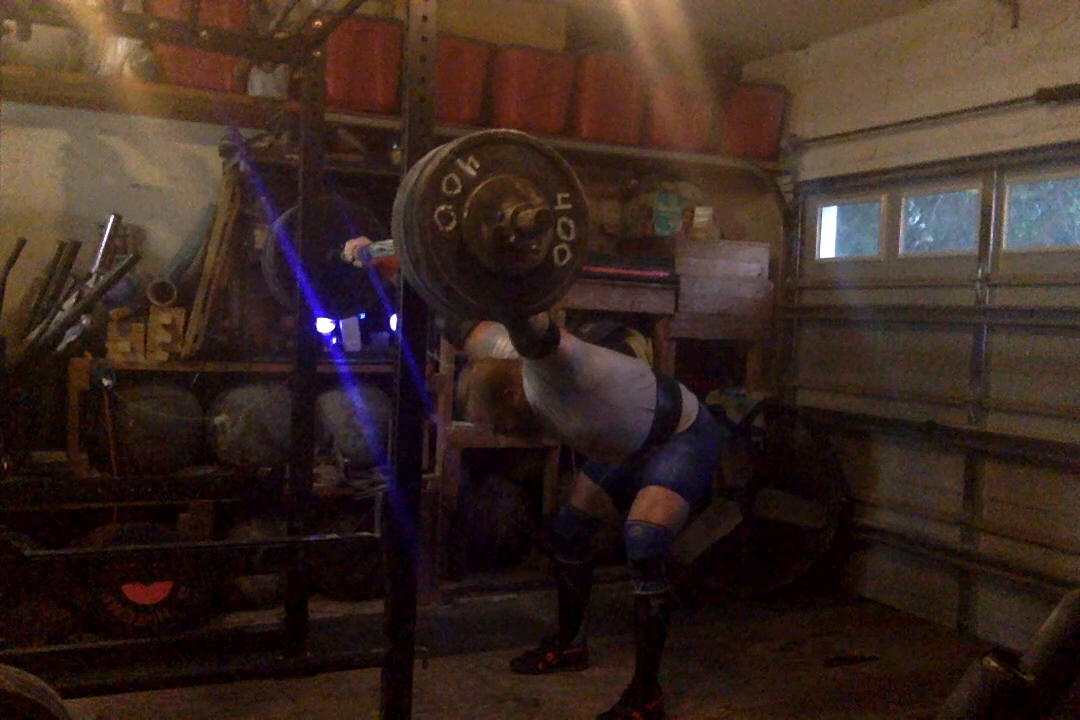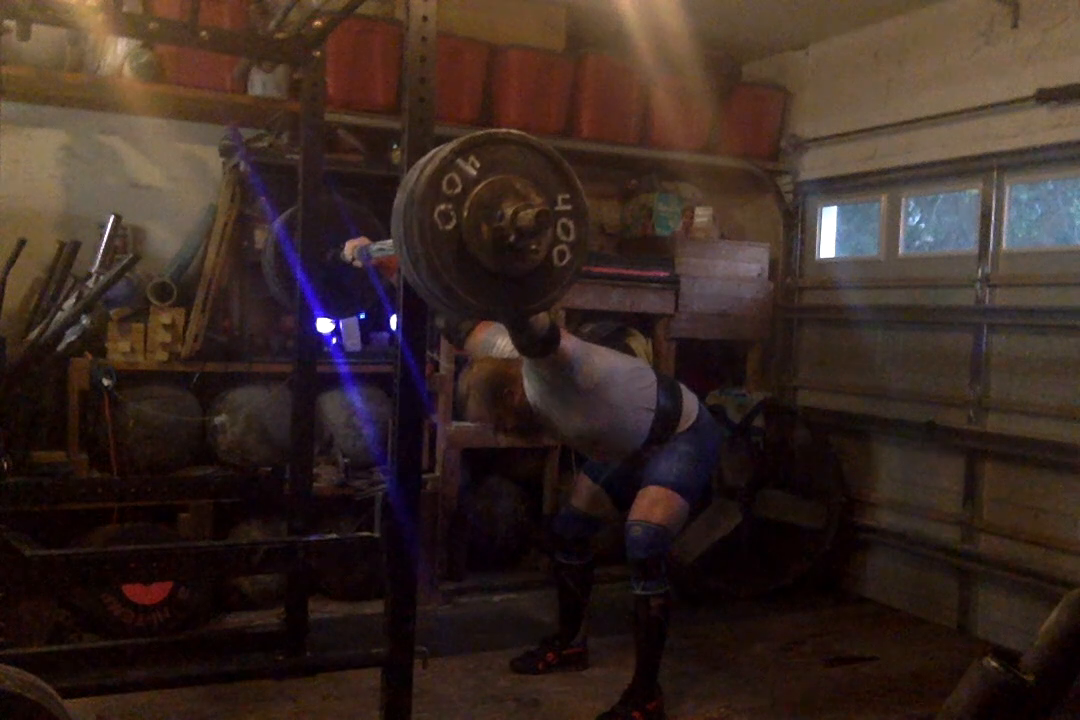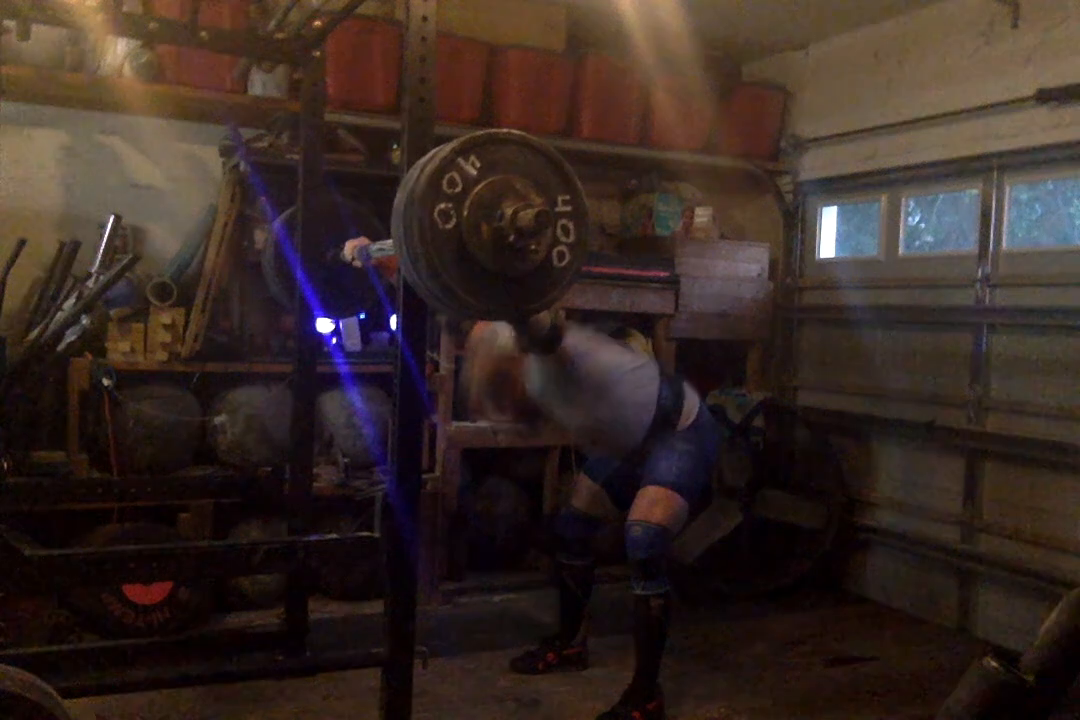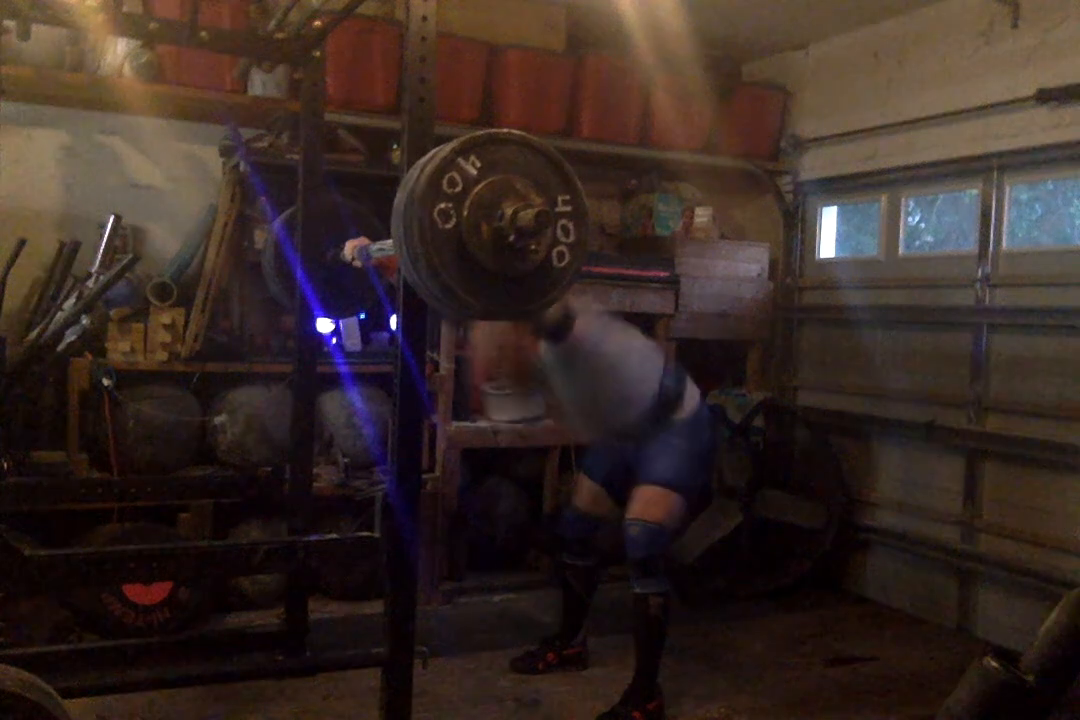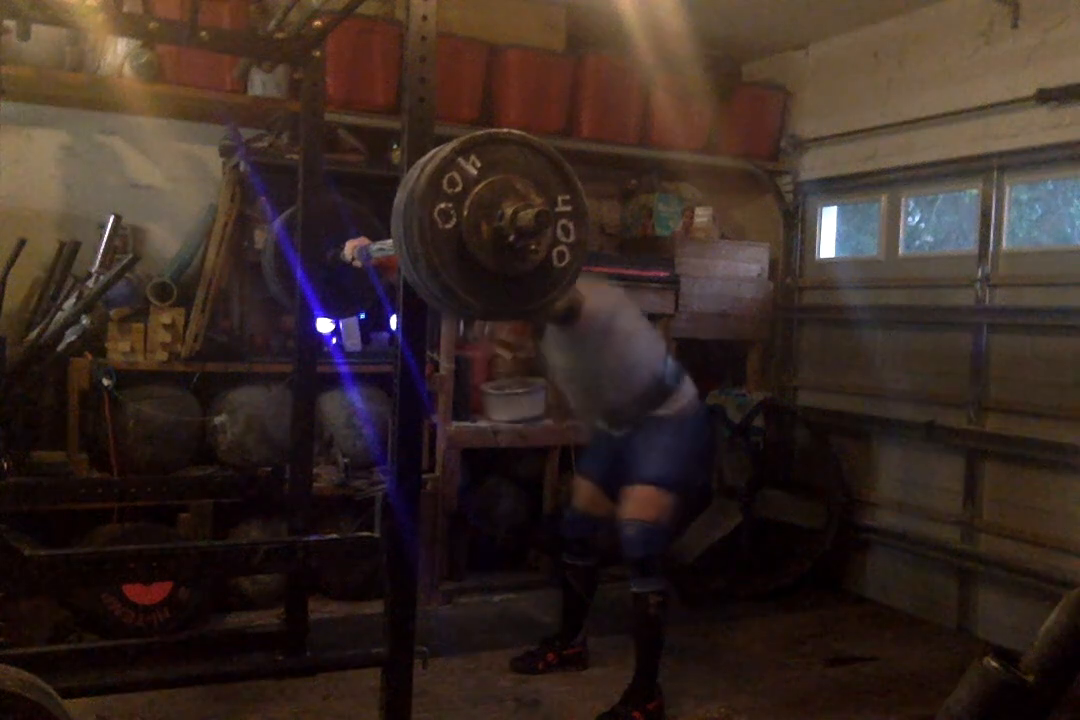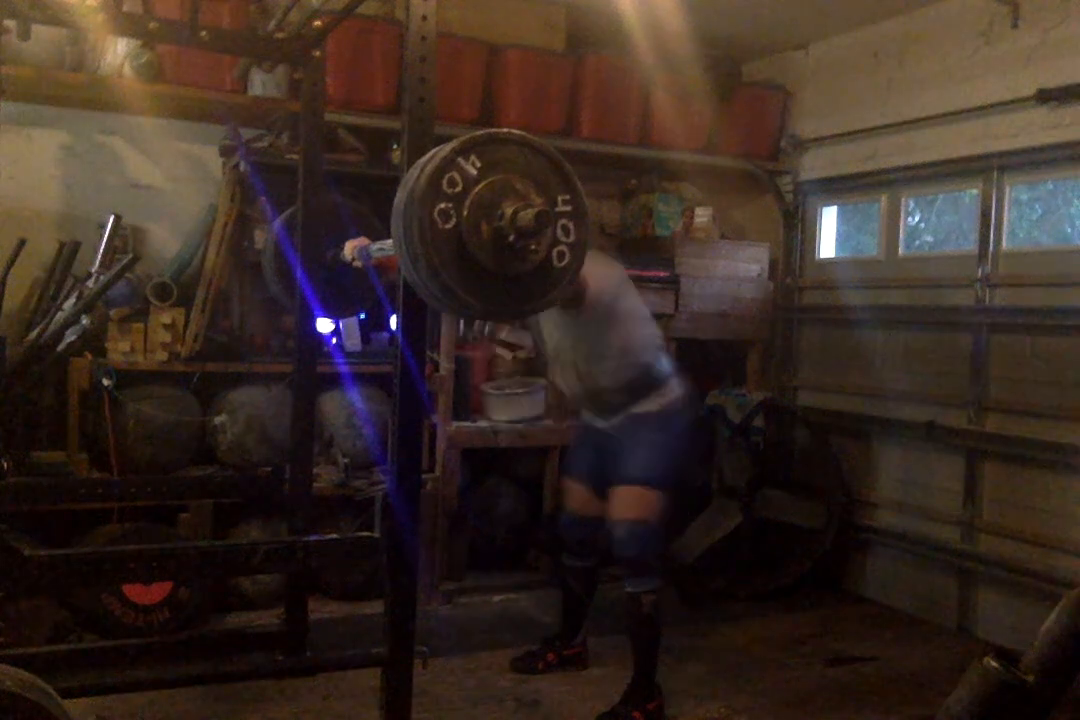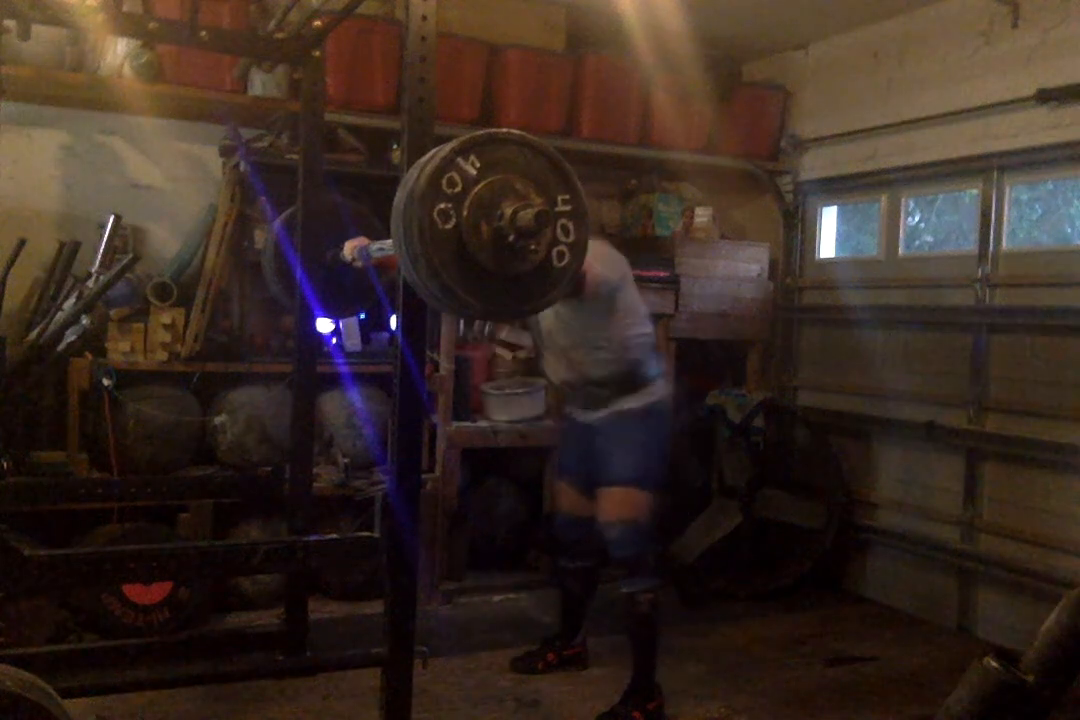
dt=0.1s
person 1, frame 1
left shoulder: (550, 371)
right shoulder: (504, 359)
left elbow: (526, 326)
right elbow: (458, 321)
left hip: (683, 436)
right hip: (634, 444)
left knee: (643, 546)
right knee: (568, 530)
right ankle: (569, 643)
person 1, frame 2
left shoulder: (552, 371)
right shoulder: (505, 357)
left elbow: (528, 327)
right elbow: (458, 321)
right wrist: (381, 260)
left hip: (683, 436)
right hip: (633, 444)
left knee: (643, 546)
right knee: (569, 530)
right ankle: (569, 642)
person 1, frame 3
left shoulder: (555, 362)
right shoulder: (512, 353)
left elbow: (535, 324)
left hip: (681, 434)
right hip: (630, 439)
left knee: (643, 546)
right knee: (571, 530)
right ankle: (569, 643)
person 1, frame 4
left shoulder: (567, 342)
right shoulder: (533, 339)
left elbow: (543, 314)
right wrist: (382, 258)
left hip: (675, 426)
right hip: (627, 431)
left knee: (641, 545)
right knee: (574, 530)
right ankle: (570, 642)
person 1, frame 5
left shoulder: (576, 302)
left elbow: (558, 301)
right wrist: (383, 257)
left hip: (665, 418)
right hip: (617, 423)
left knee: (640, 543)
right knee: (579, 530)
right ankle: (569, 642)
person 1, frame 6
left shoulder: (585, 273)
left elbow: (563, 288)
right wrist: (380, 256)
left hip: (651, 414)
right hip: (603, 418)
left knee: (632, 543)
right knee: (576, 532)
right ankle: (569, 642)
person 1, frame 7
left shoulder: (594, 257)
right wrist: (378, 252)
left hip: (633, 410)
right hip: (587, 412)
left knee: (626, 543)
right knee: (573, 533)
right ankle: (569, 642)
